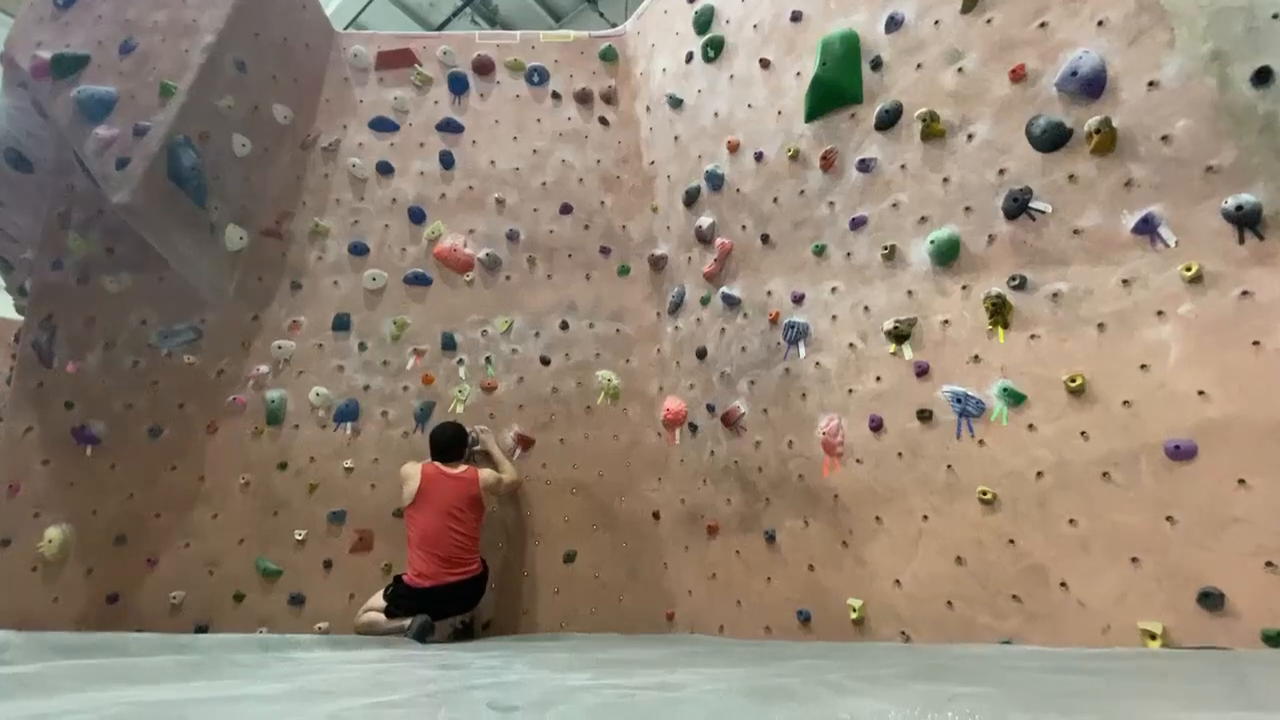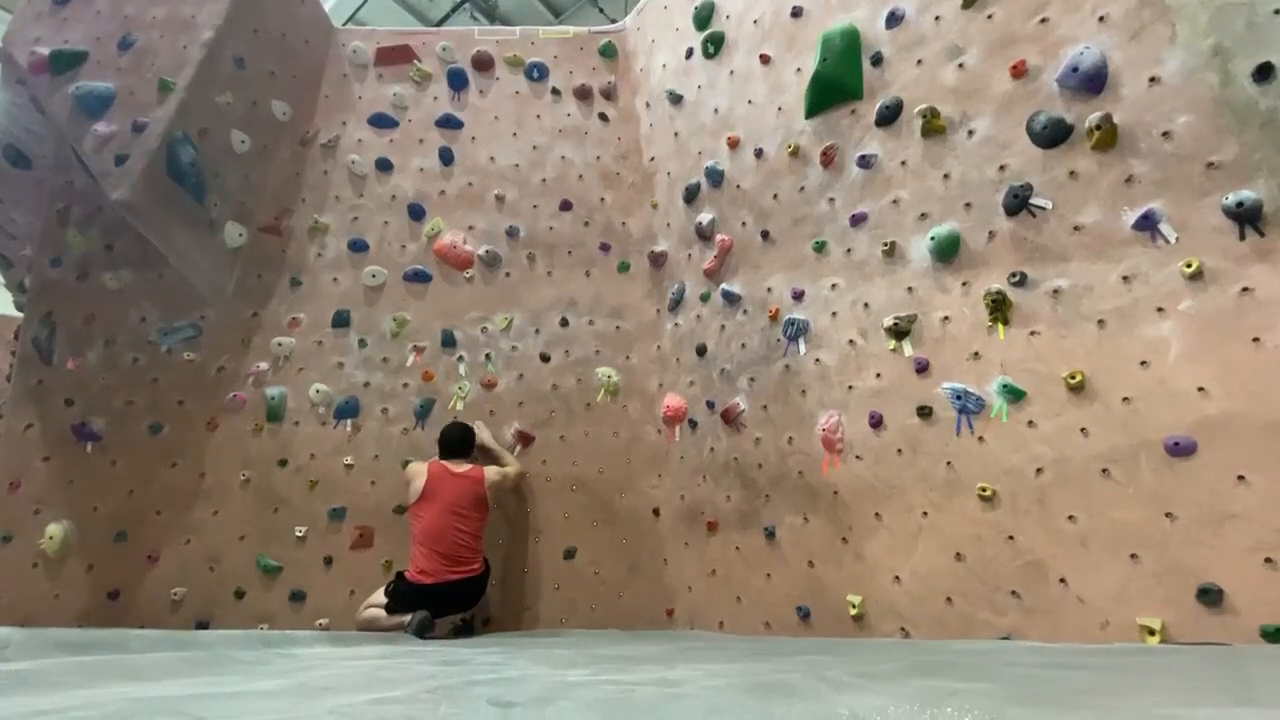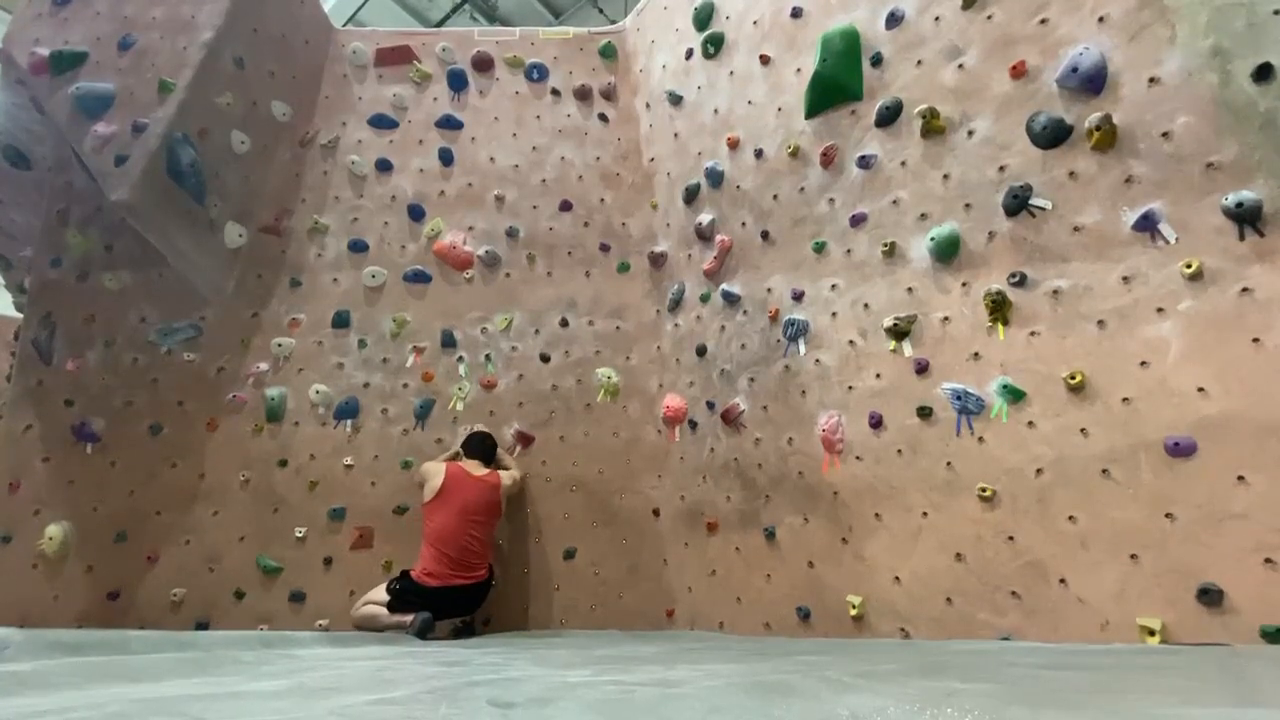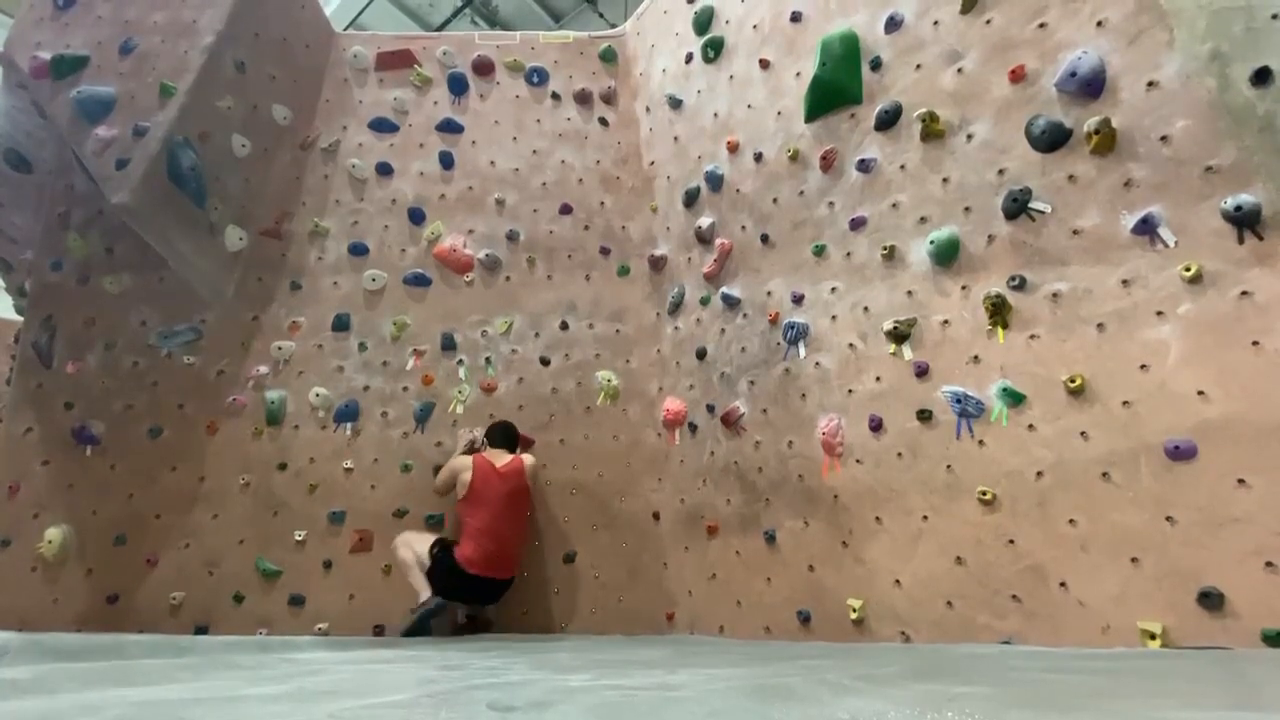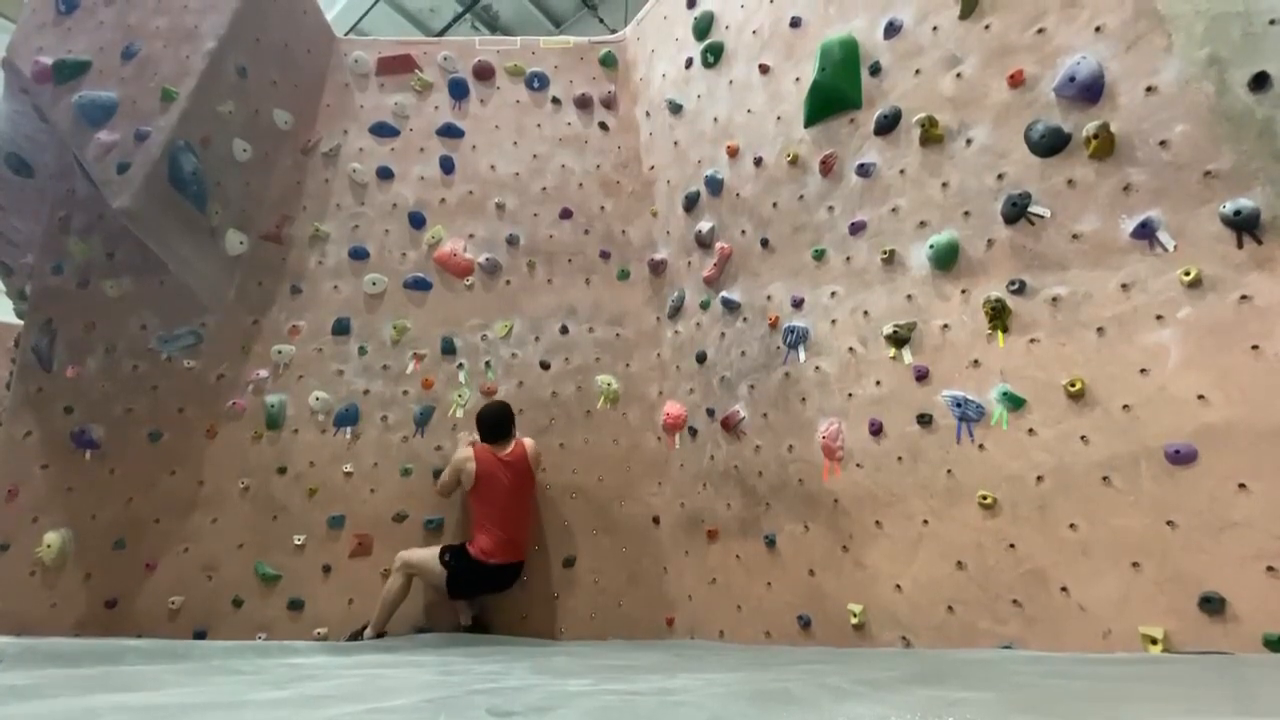
dt=1s
person 1, frame 1
left shoulder: (411, 473)
right shoulder: (482, 479)
right elbow: (513, 479)
left wrist: (446, 448)
right wrist: (491, 447)
left hip: (423, 591)
right hip: (471, 589)
left knee: (363, 620)
left ankle: (412, 623)
right ankle: (462, 621)
person 1, frame 2
left shoulder: (417, 472)
right shoulder: (487, 477)
right elbow: (516, 469)
left wrist: (449, 449)
right wrist: (488, 442)
left hip: (424, 588)
right hip: (471, 588)
left knee: (364, 617)
left ankle: (409, 620)
person 1, frame 3
left shoulder: (434, 472)
right shoulder: (502, 482)
right elbow: (515, 471)
left wrist: (456, 449)
right wrist: (489, 446)
left hip: (429, 589)
right hip: (475, 592)
left knee: (359, 613)
left ankle: (411, 619)
right ankle: (464, 622)
person 1, frame 4
left shoulder: (465, 464)
right shoulder: (528, 465)
left elbow: (439, 487)
right wrist: (485, 448)
left hip: (463, 575)
right hip: (500, 583)
left knee: (403, 541)
right knee: (447, 546)
left ankle: (427, 599)
right ankle: (473, 618)
person 1, frame 5
left shoulder: (467, 456)
right shoulder: (529, 449)
left elbow: (443, 490)
left hip: (482, 565)
right hip: (511, 568)
left knee: (404, 562)
right knee: (432, 561)
left ankle: (370, 634)
right ankle: (470, 623)
